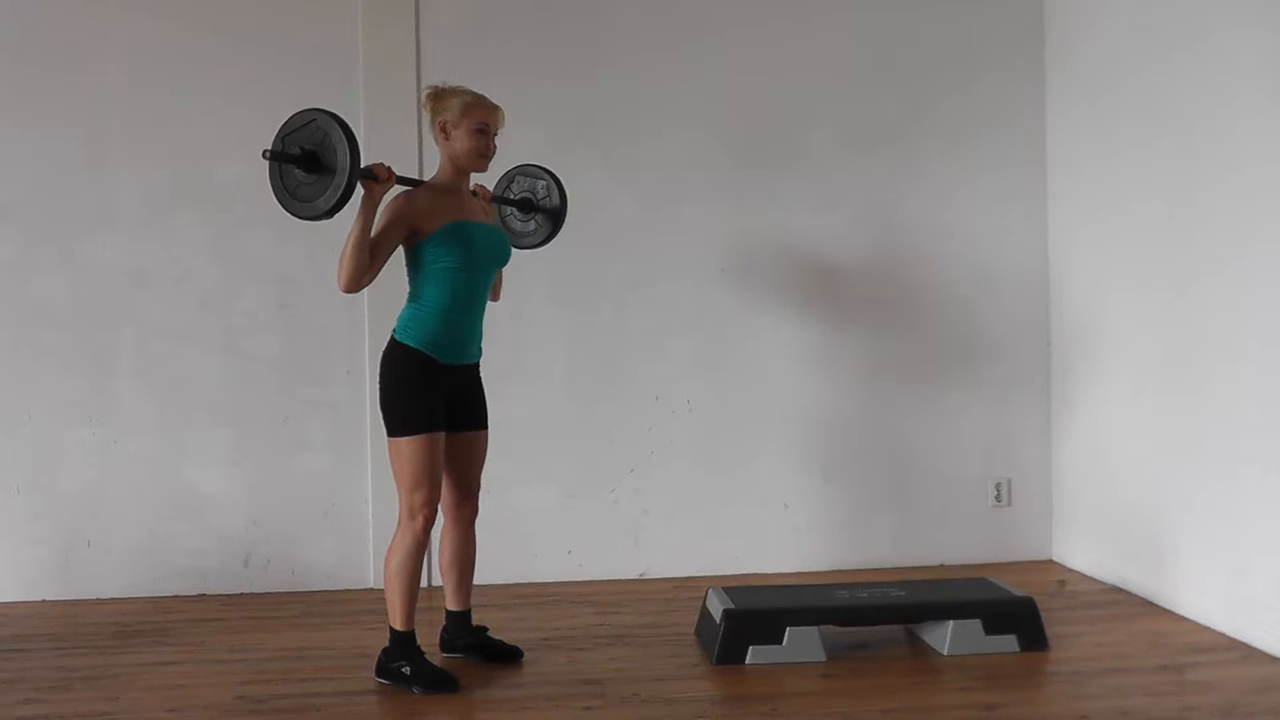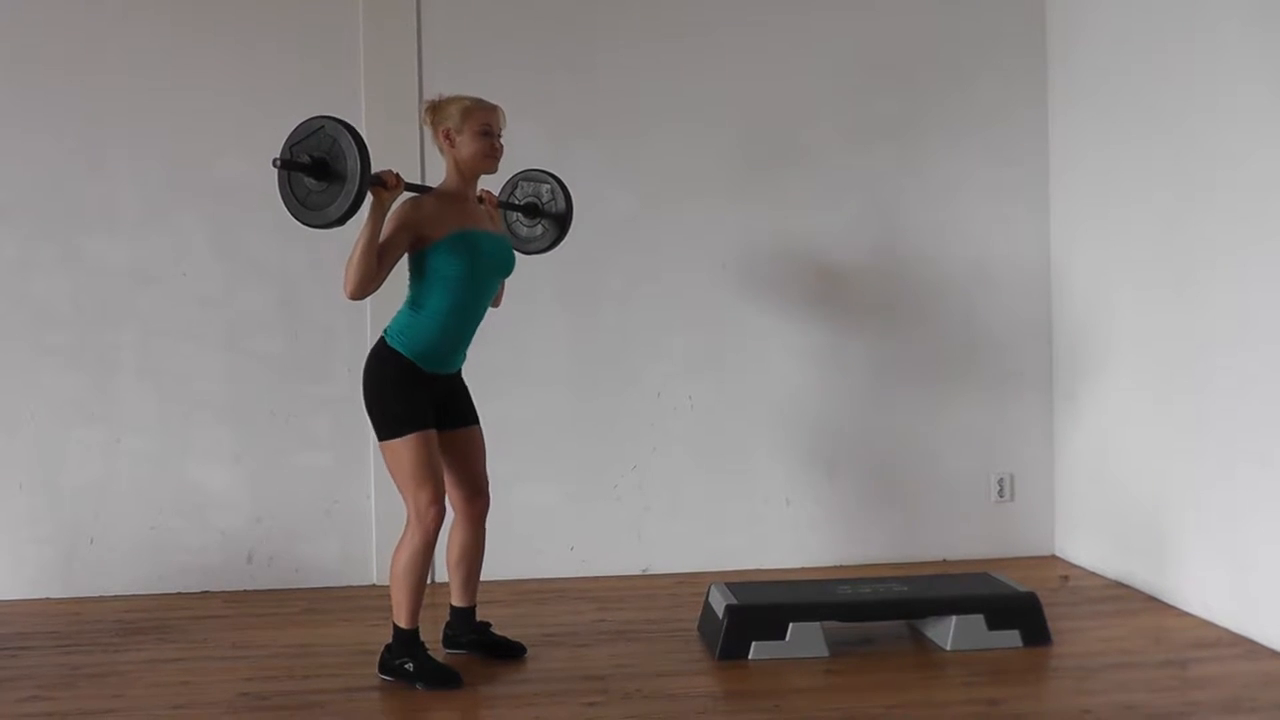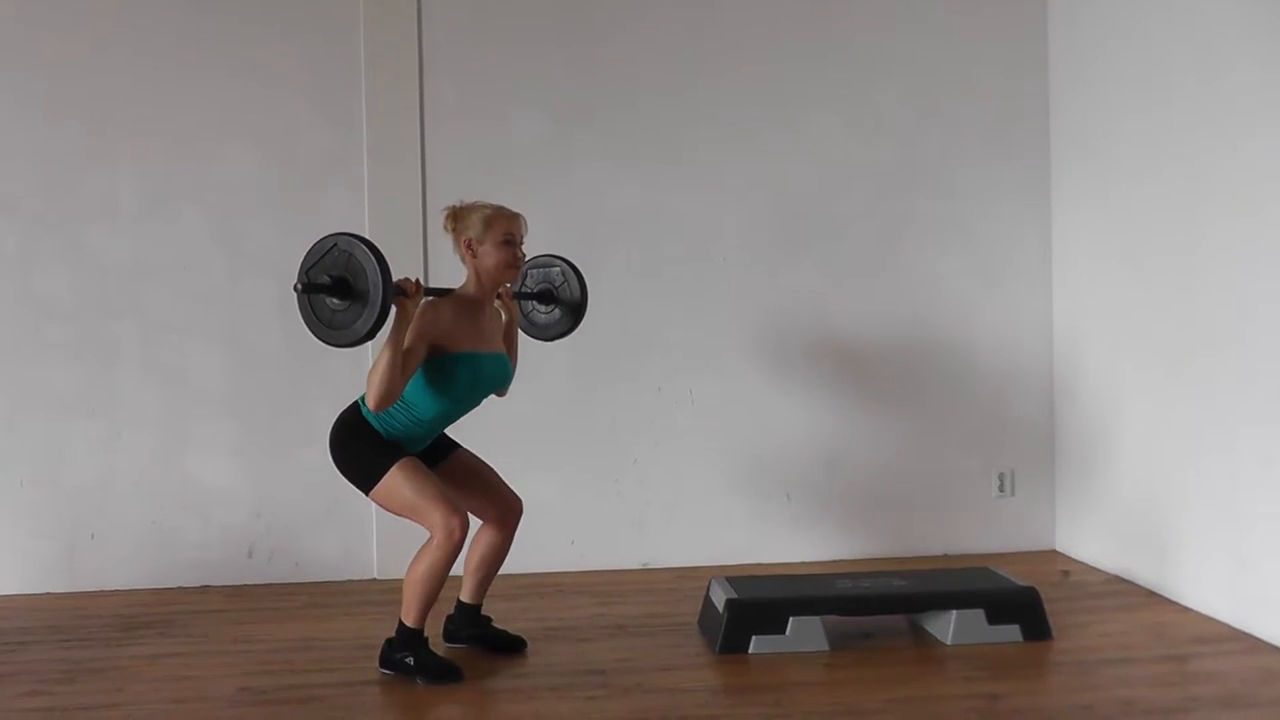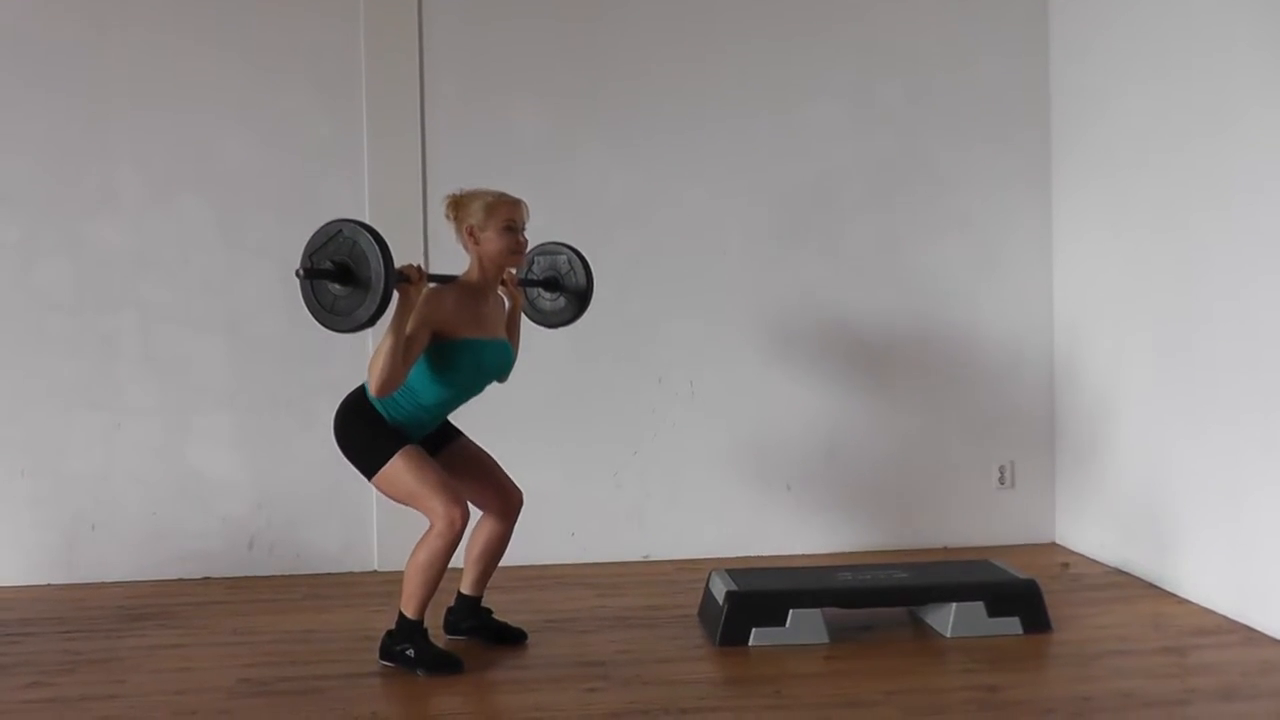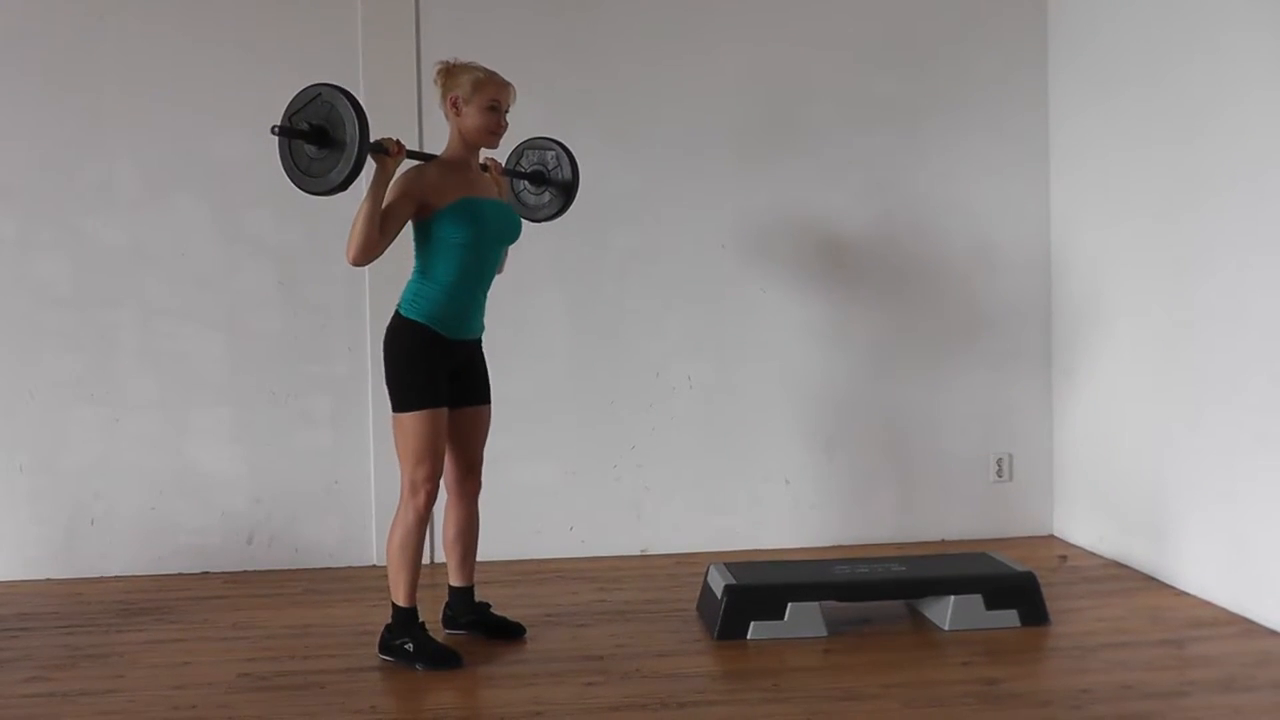
dt=1s
person 1, frame 1
left shoulder: (479, 205)
right shoulder: (413, 204)
right elbow: (352, 279)
right wrist: (370, 199)
left hip: (463, 369)
right hip: (415, 367)
left knee: (464, 505)
right knee: (420, 513)
left ankle: (460, 627)
right ankle: (398, 652)
person 1, frame 2
left shoulder: (482, 213)
right shoulder: (420, 210)
left elbow: (492, 296)
right elbow: (357, 287)
right wrist: (379, 206)
left hip: (446, 376)
right hip: (399, 372)
left knee: (473, 501)
right knee: (427, 511)
left ankle: (463, 624)
right ankle: (401, 650)
person 1, frame 3
left shoulder: (491, 314)
right shoulder: (437, 315)
left elbow: (499, 386)
right elbow: (379, 398)
right wrist: (403, 318)
left hip: (417, 439)
right hip: (365, 438)
left knee: (506, 509)
right knee: (449, 524)
left ankle: (465, 620)
right ankle: (403, 646)
person 1, frame 4
left shoulder: (495, 302)
right shoulder: (442, 302)
left elbow: (500, 373)
right elbow: (381, 386)
right wrist: (406, 304)
left hip: (421, 426)
right hip: (369, 423)
left knee: (507, 500)
right knee: (449, 514)
left ankle: (466, 611)
right ankle: (404, 638)
person 1, frame 5
left shoulder: (486, 180)
right shoulder: (424, 179)
right elbow: (360, 252)
right wrist: (382, 172)
left hip: (465, 344)
right hip: (418, 341)
left knee: (466, 482)
right knee: (421, 488)
left ankle: (462, 604)
right ankle: (400, 629)
